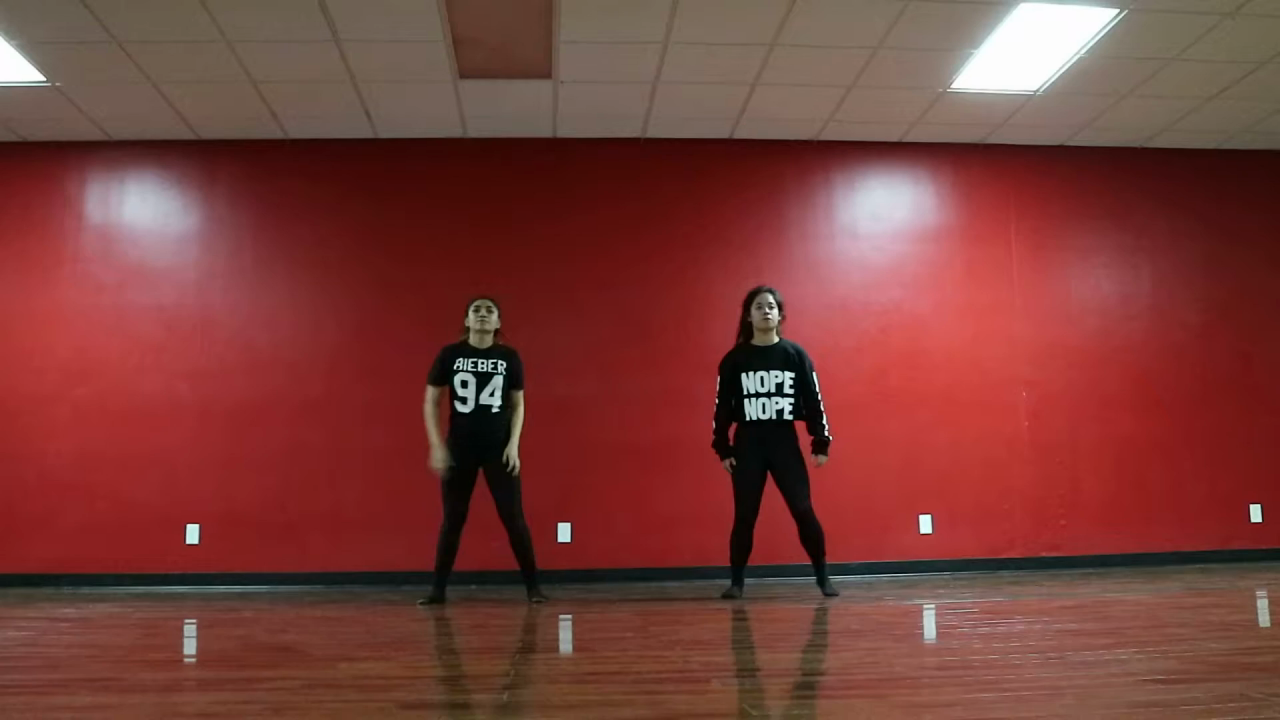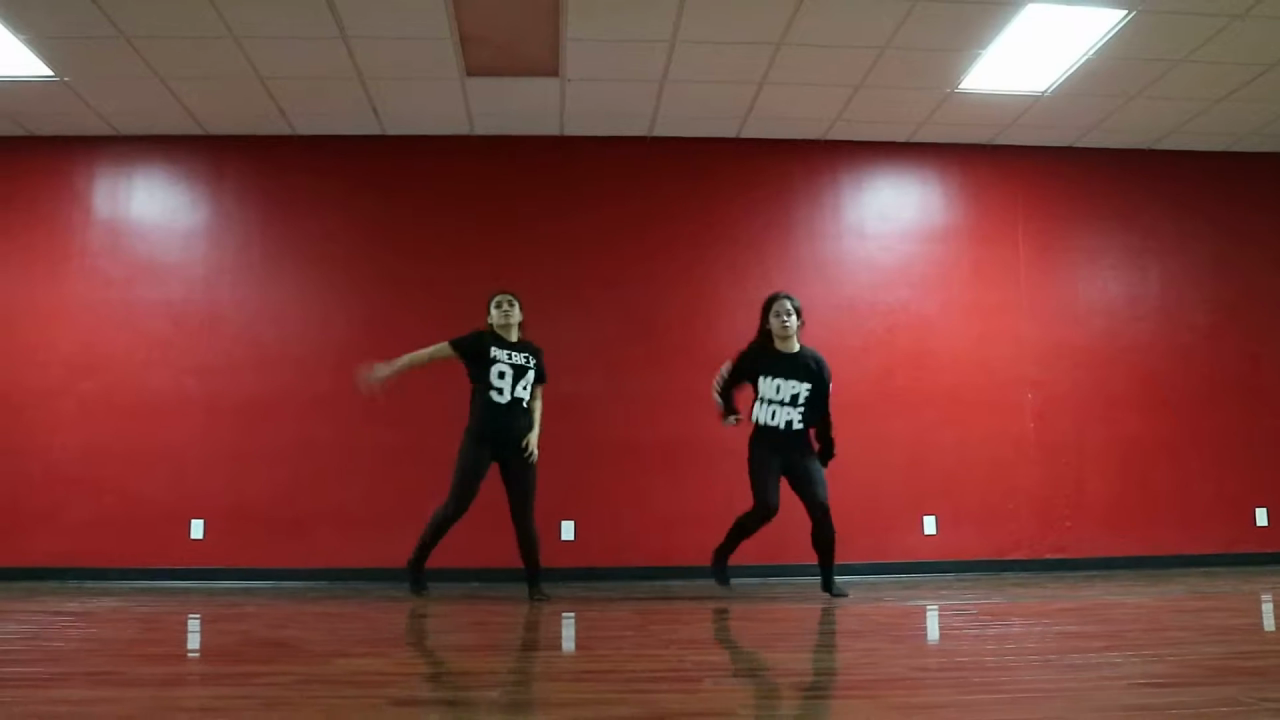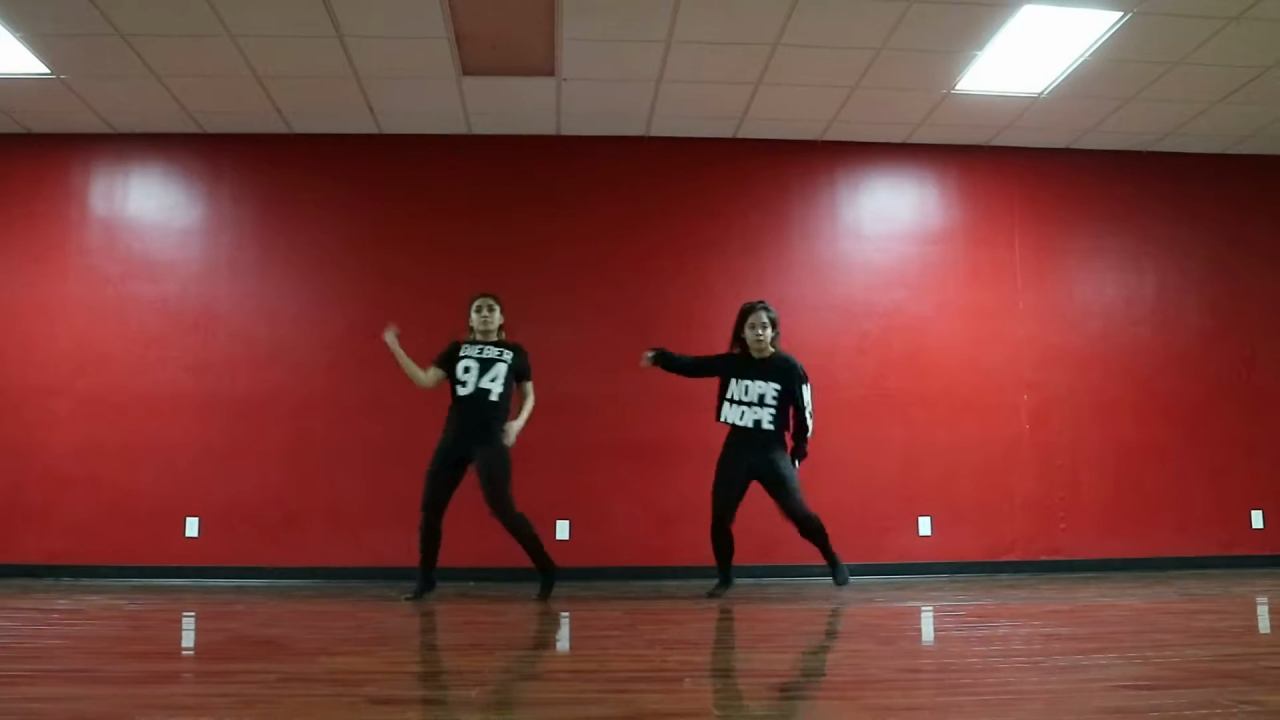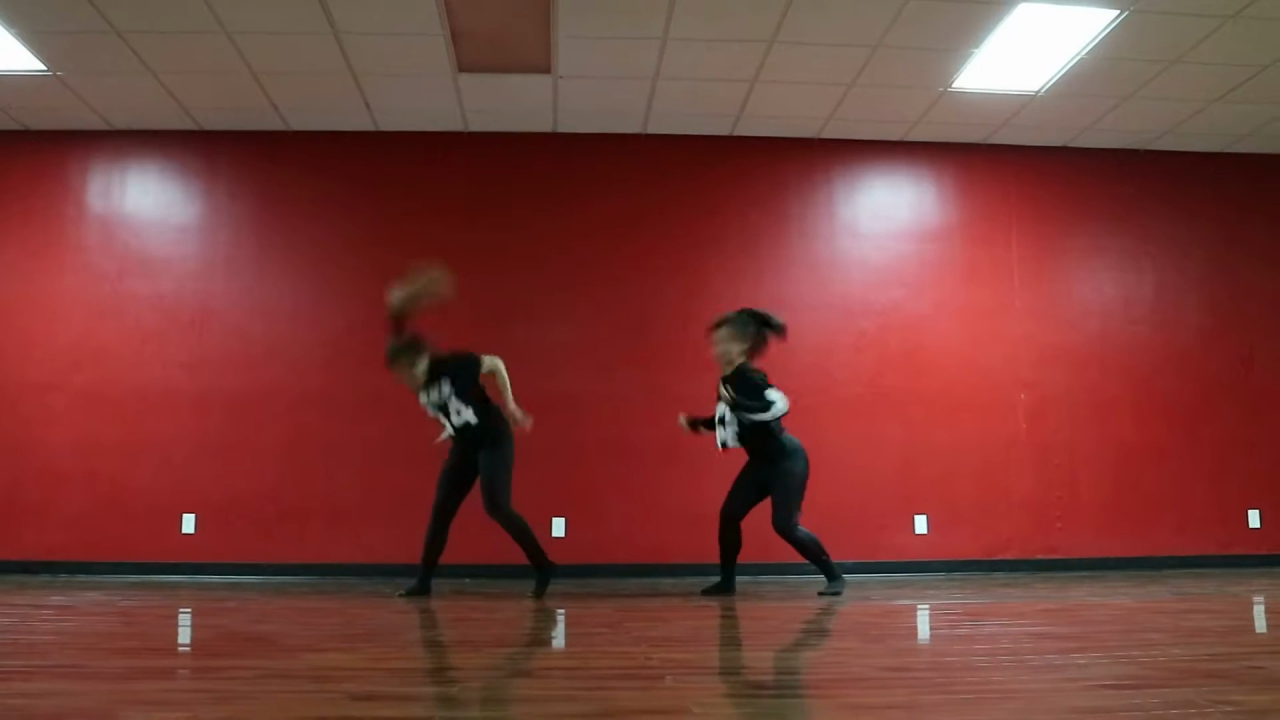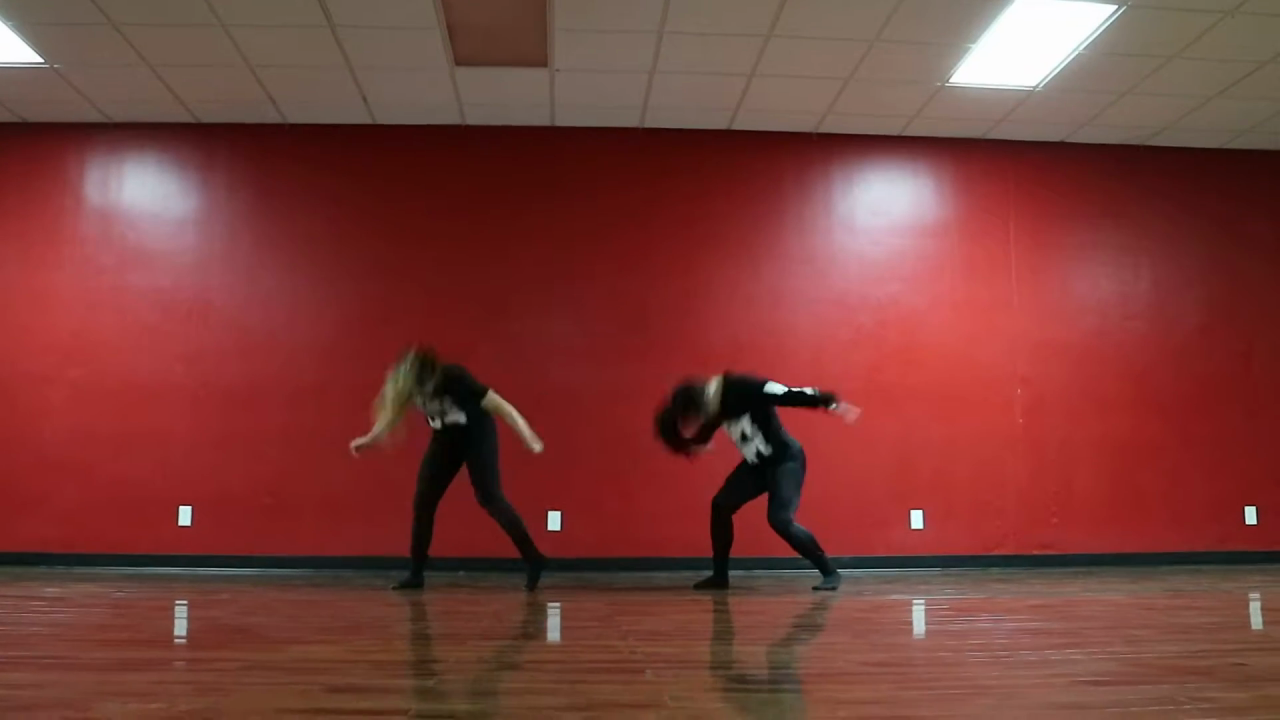
dt=0.4s
person 1, frame 1
left shoulder: (509, 357)
right shoulder: (449, 355)
left elbow: (517, 405)
right elbow: (431, 402)
left wrist: (513, 445)
right wrist: (437, 446)
left hip: (498, 447)
right hip: (458, 448)
left knee: (513, 517)
right knee: (452, 519)
left ankle: (532, 585)
right ankle: (438, 588)
person 1, frame 2
left shoulder: (534, 353)
right shoulder: (480, 341)
right elbow: (432, 352)
left wrist: (535, 432)
right wrist: (389, 369)
left hip: (518, 442)
right hip: (481, 438)
left knee: (524, 515)
right knee: (456, 505)
left ankle: (534, 583)
right ankle: (416, 566)
person 1, frame 3
left shoulder: (514, 352)
right shoulder: (457, 349)
left elbow: (529, 395)
right elbow: (425, 381)
left wrist: (518, 422)
right wrist: (396, 349)
left hip: (489, 439)
right hip: (452, 438)
left knee: (502, 508)
right knee: (430, 507)
left ankle: (547, 571)
right ankle: (426, 580)
person 1, frame 4
left shoulder: (451, 365)
right shoulder: (421, 384)
left elbow: (496, 365)
left wrist: (510, 409)
left hip: (493, 442)
right hip: (463, 446)
left knee: (496, 508)
right knee: (440, 512)
left ankle: (544, 568)
right ankle: (424, 581)
person 1, frame 5
left shoulder: (457, 380)
right shoulder: (402, 386)
left elbow: (500, 405)
right elbow: (394, 409)
left wrist: (528, 437)
right wrist: (371, 438)
left hip: (477, 437)
right hip: (444, 440)
left knee: (490, 497)
right knee: (423, 501)
left ankle: (533, 559)
right ankle: (416, 573)
person 2, frame 1
left shoulder: (795, 354)
right shoulder: (734, 359)
left elbow: (814, 399)
right elbow: (722, 405)
left wrist: (821, 443)
right wrist: (722, 448)
left hip: (785, 441)
right hip: (747, 443)
left knee: (803, 511)
right knee: (745, 514)
left ankle: (822, 577)
right ankle: (737, 581)
person 2, frame 2
left shoulder: (816, 363)
right shoulder: (756, 355)
left elbow: (823, 412)
right elbow: (725, 380)
left wrist: (827, 452)
right wrist: (728, 412)
left hip: (801, 448)
right hip: (765, 445)
left knee: (820, 507)
right knee: (766, 507)
left ankle: (828, 578)
right ankle: (722, 554)
person 2, frame 3
left shoulder: (789, 367)
right shoulder: (731, 362)
left elbow: (803, 412)
right elbow: (691, 366)
left wrist: (798, 453)
right wrist: (658, 356)
left hip: (772, 451)
right hip: (735, 450)
left knee: (797, 510)
right knee: (721, 517)
left ankle: (834, 562)
right ankle: (724, 577)
person 2, frame 4
left shoulder: (747, 377)
right shoulder: (728, 381)
left elbow: (776, 406)
left wrist: (737, 408)
right wrist: (696, 423)
left hip: (785, 459)
right hip: (761, 462)
left knee: (785, 526)
right knee: (728, 516)
left ankle: (835, 577)
right ankle: (726, 582)
person 2, frame 5
left shoulder: (746, 388)
right shoulder: (719, 403)
left elbow: (789, 396)
right elbow: (708, 428)
left wrist: (830, 402)
right wrist: (697, 441)
left hip: (784, 461)
right hip: (756, 464)
left knee: (780, 520)
right knee: (721, 506)
left ankle: (830, 573)
right ankle: (720, 575)
